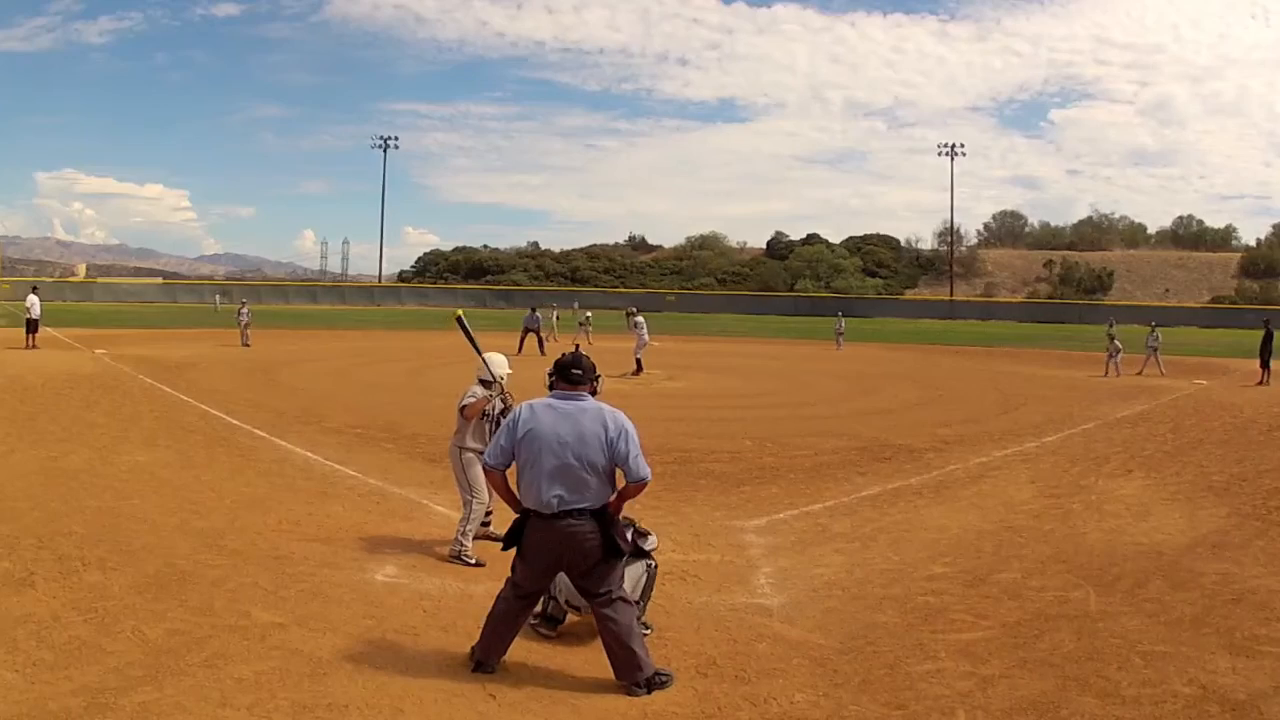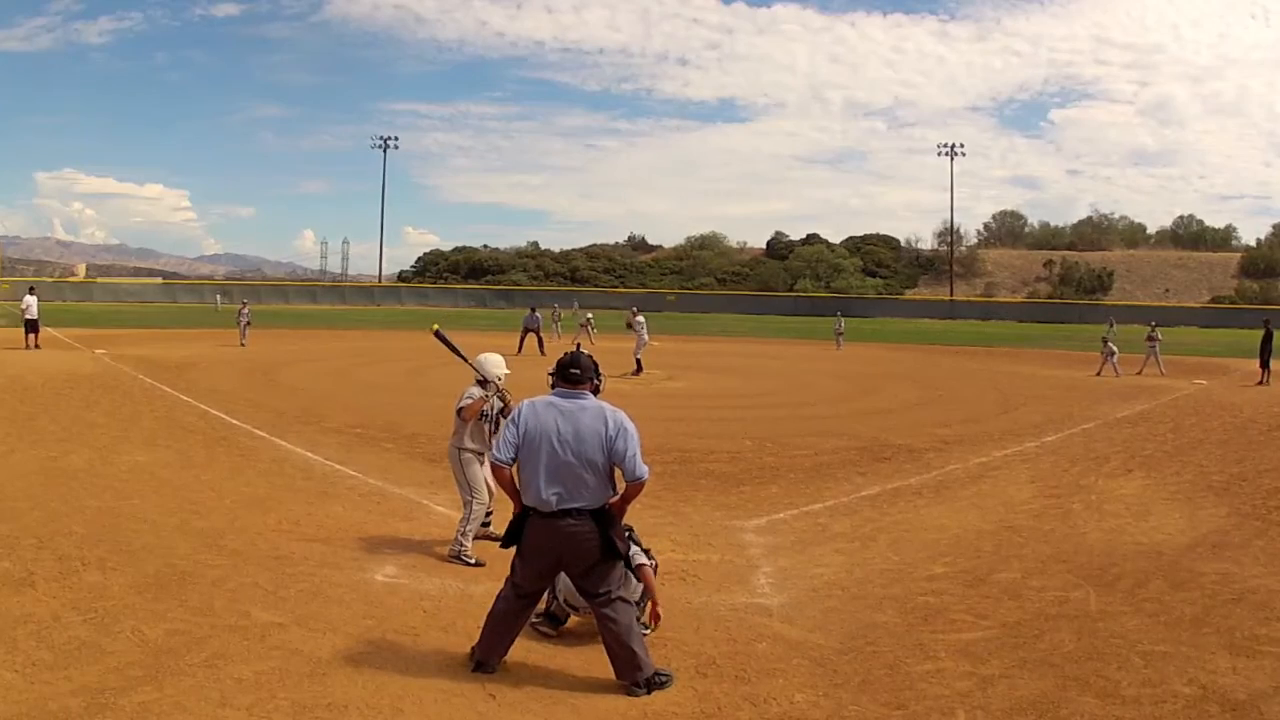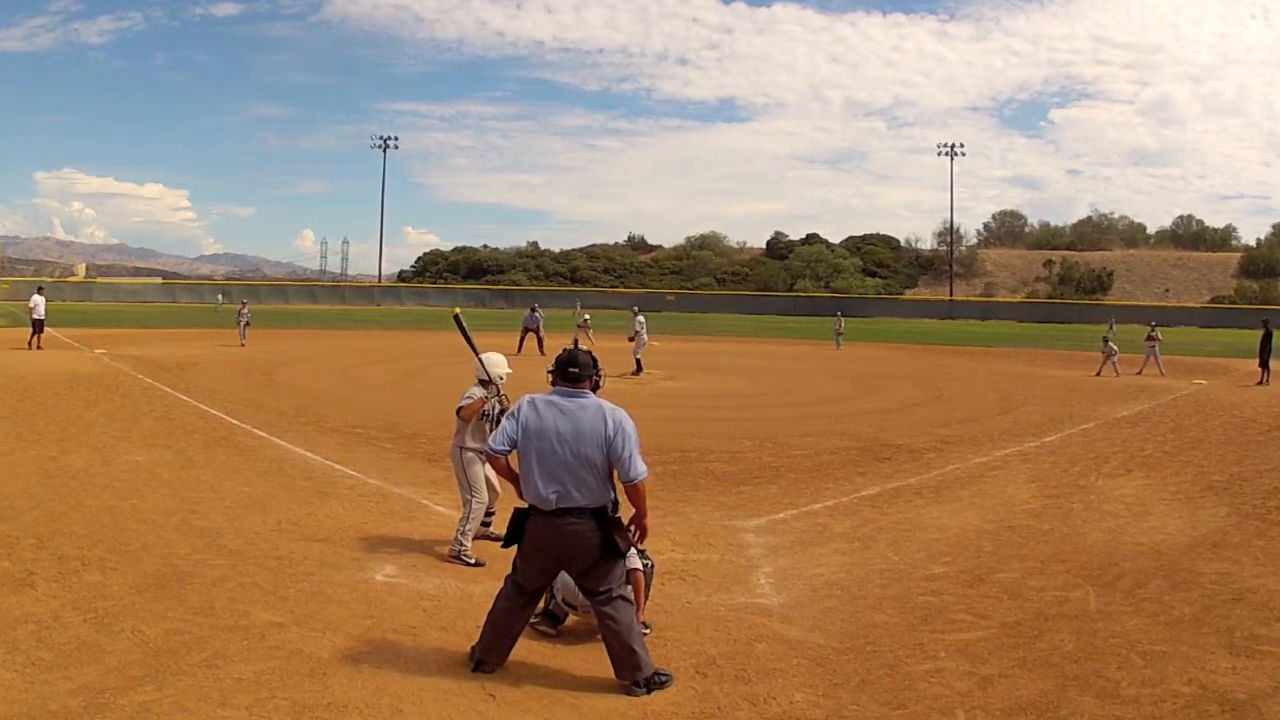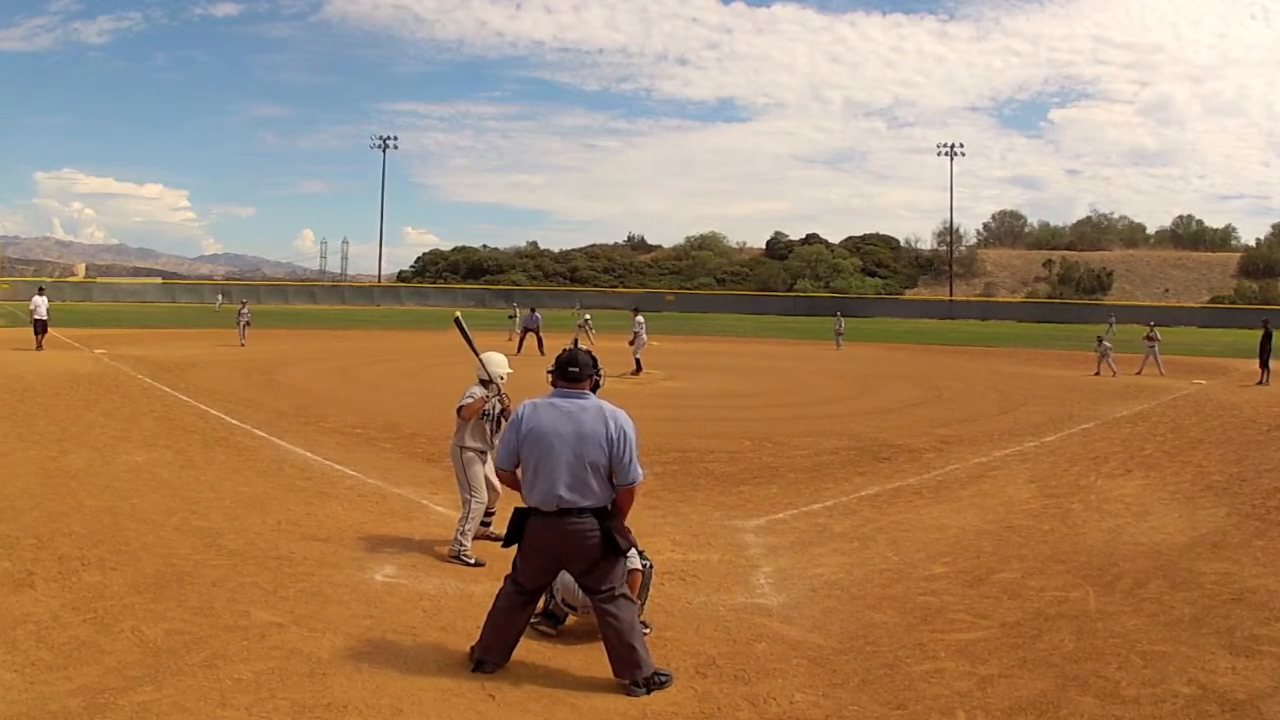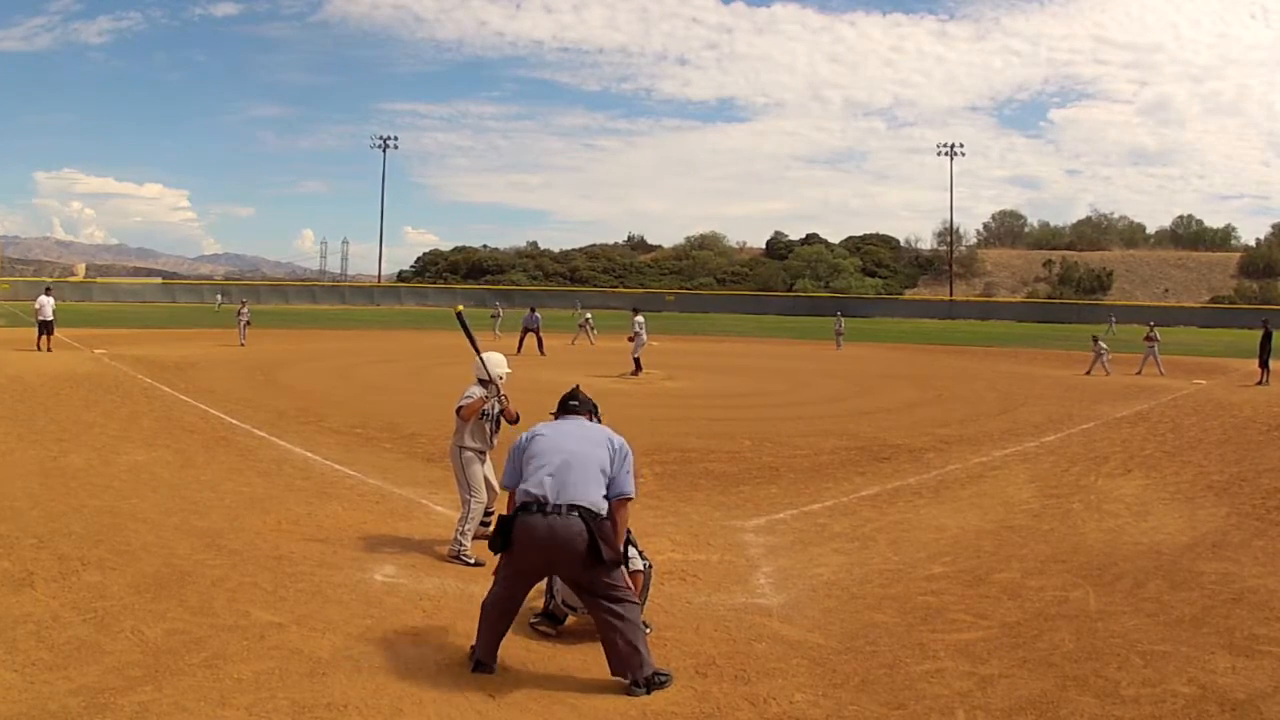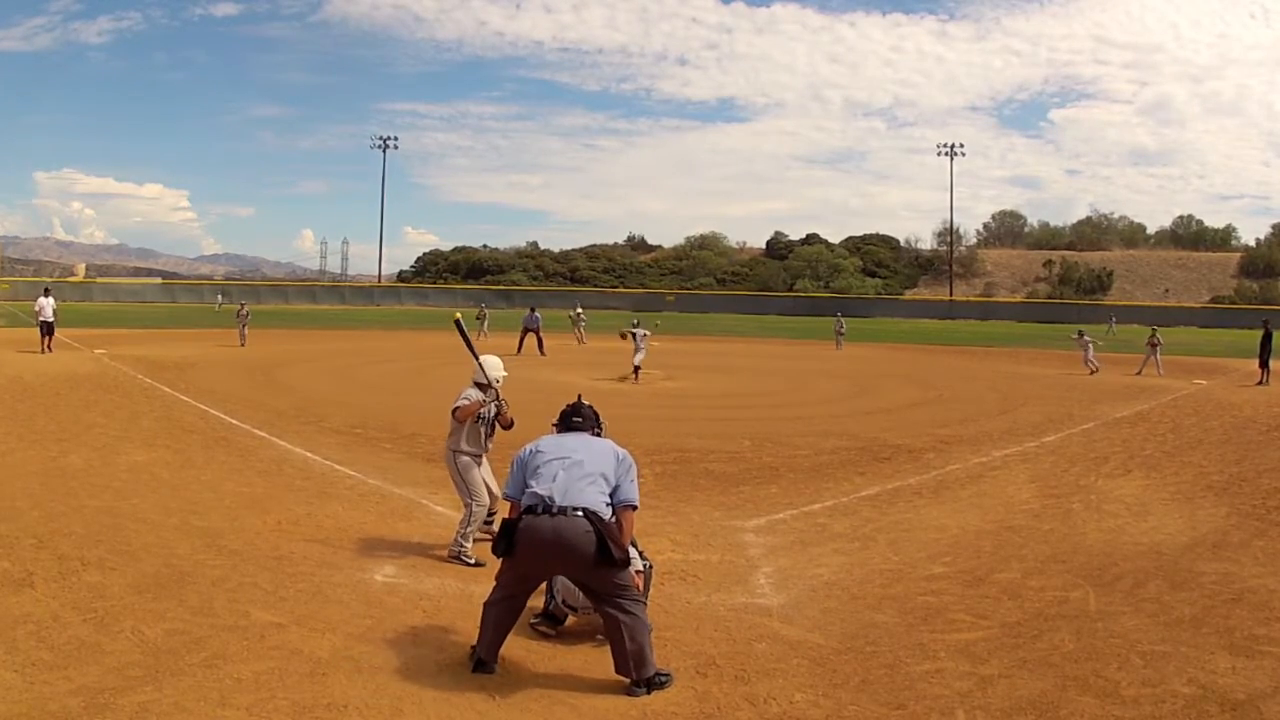
dt=0.7s
person 1, frame 1
left shoulder: (524, 414)
right shoulder: (612, 419)
left elbow: (492, 466)
right elbow: (640, 479)
left wrist: (517, 506)
right wrist: (618, 501)
left hip: (539, 528)
right hip: (592, 530)
left knee: (517, 594)
right knee: (610, 602)
left ankle: (485, 657)
right ankle: (640, 676)
person 1, frame 2
left shoulder: (526, 411)
right shoulder: (613, 418)
left elbow: (499, 463)
right elbow: (637, 477)
left wrist: (517, 500)
right wrist: (622, 503)
left hip: (538, 526)
right hip: (590, 528)
left knee: (517, 594)
right knee: (610, 601)
left ankle: (485, 656)
right ankle: (640, 675)
person 1, frame 3
left shoulder: (527, 408)
right shoulder: (613, 417)
left elbow: (494, 451)
right elbow: (633, 478)
left wrist: (517, 481)
right wrist: (641, 515)
left hip: (539, 525)
right hip: (591, 528)
left knee: (519, 592)
right knee: (612, 600)
left ankle: (486, 657)
right ankle: (640, 675)
person 1, frame 4
left shoulder: (527, 413)
right shoulder: (614, 418)
left elbow: (504, 473)
right elbow: (628, 485)
right wrist: (615, 521)
left hip: (539, 525)
right hip: (592, 527)
left knee: (518, 592)
right knee: (613, 599)
left ankle: (486, 656)
right ankle: (640, 675)
person 1, frame 5
left shoulder: (530, 435)
right shoulder: (613, 440)
left elbow: (513, 495)
right elbow: (620, 504)
left wrist: (516, 534)
right wrist: (615, 552)
left hip: (528, 524)
right hip: (581, 529)
left knee: (504, 592)
right knee: (618, 600)
person 1, frame 6
left shoulder: (532, 449)
right shoulder: (617, 454)
left elbow: (516, 507)
right elbow: (624, 516)
left wrist: (512, 553)
right wrist: (620, 562)
left hip: (533, 529)
right hip: (584, 532)
left knee: (507, 591)
right knee: (625, 598)
person 2, frame 1
left shoulder: (495, 395)
right shoulder: (476, 392)
right elbow: (467, 414)
left wrist: (508, 407)
right wrist: (490, 395)
left hip: (481, 452)
right hip: (466, 452)
left knee: (487, 493)
right knee: (478, 499)
left ankle: (483, 529)
right ankle: (459, 550)
person 2, frame 2
left shoulder: (493, 395)
right shoulder: (473, 393)
left elbow: (511, 419)
right elbow: (464, 415)
left wrist: (507, 404)
right wrist: (487, 396)
left hip: (480, 453)
right hip: (465, 453)
left knee: (489, 493)
right knee: (477, 500)
left ankle: (482, 529)
right ankle: (459, 549)
person 2, frame 3
left shoulder: (495, 394)
right shoulder: (475, 393)
right elbow: (463, 414)
left wrist: (506, 409)
right wrist: (486, 397)
left hip: (482, 452)
right hip: (467, 452)
left knee: (493, 492)
right knee: (477, 499)
left ankle: (483, 529)
right ankle: (459, 549)
person 2, frame 4
left shoulder: (496, 394)
right shoulder: (475, 392)
right elbow: (463, 414)
left wrist: (506, 407)
right wrist: (487, 397)
left hip: (483, 452)
right hip: (467, 452)
left knee: (493, 491)
right knee: (477, 499)
left ankle: (482, 529)
right ankle: (458, 549)
person 2, frame 5
left shoulder: (496, 394)
right shoulder: (474, 392)
left elbow: (513, 419)
right elbow: (463, 414)
left wrist: (506, 406)
right wrist: (486, 397)
left hip: (482, 452)
right hip: (466, 452)
left knee: (492, 492)
right knee: (476, 499)
left ankle: (481, 529)
right ankle: (459, 549)
person 2, frame 6
left shoulder: (491, 399)
right shoulder: (470, 396)
left elbow: (507, 426)
right elbow: (458, 416)
left wrist: (503, 412)
right wrist: (485, 401)
left hip: (478, 455)
right hip: (461, 456)
left knee: (493, 495)
right knee: (478, 502)
left ankle: (486, 525)
right ankle: (459, 550)
